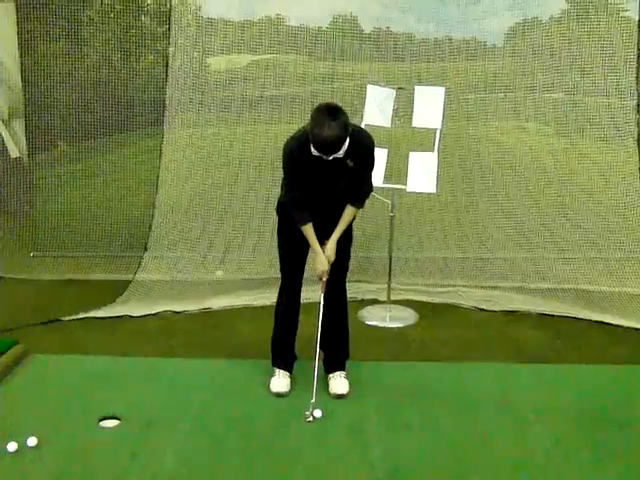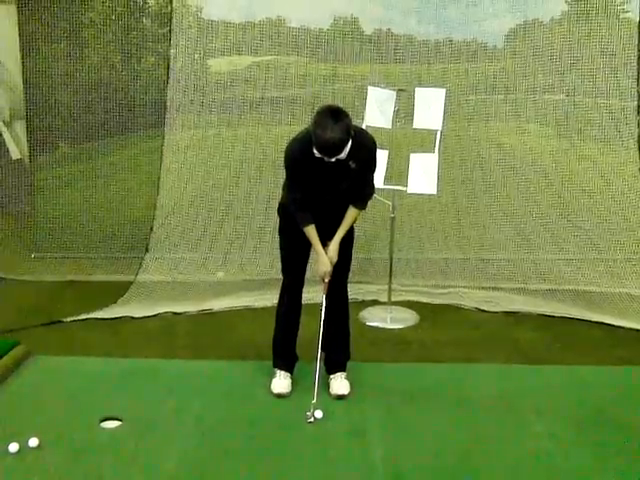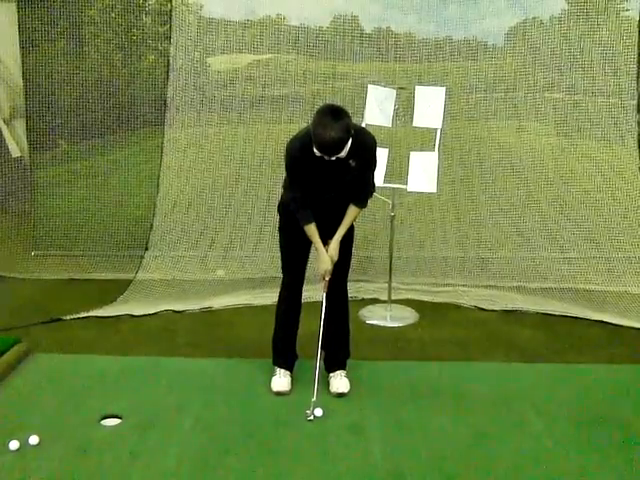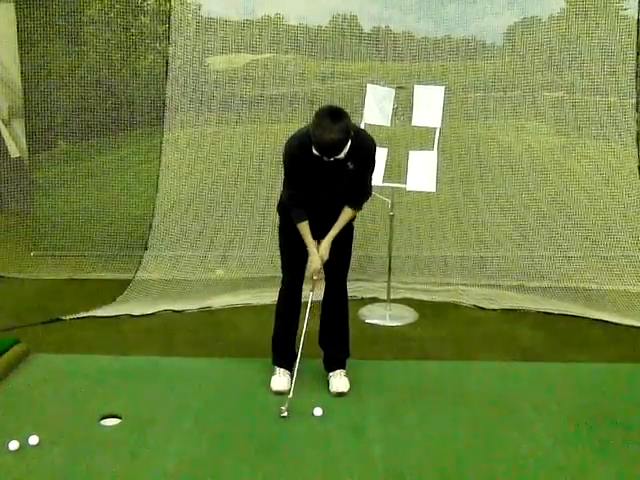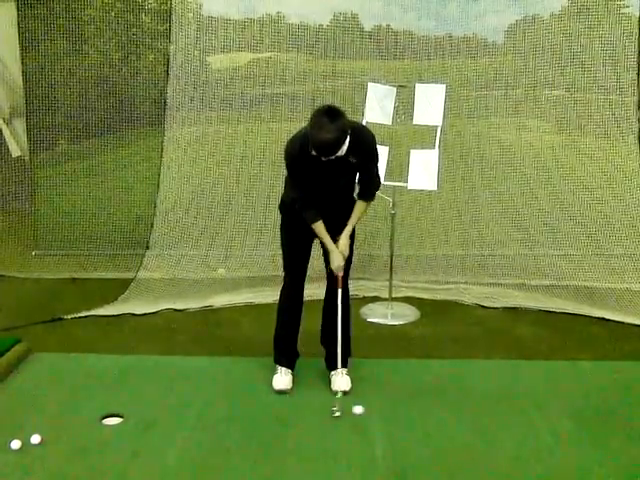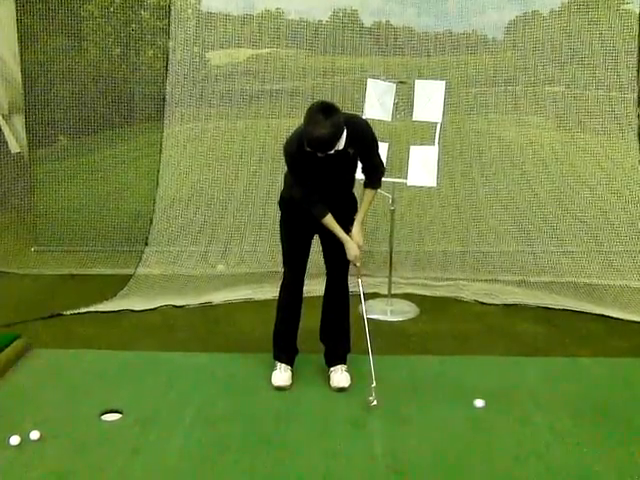
dt=0.5s
person 1, frame 1
left shoulder: (362, 143)
right shoulder: (295, 147)
left elbow: (359, 195)
right elbow: (296, 204)
left wrist: (334, 240)
right wrist: (317, 253)
left hip: (338, 216)
right hip: (296, 216)
left knee: (336, 288)
right knee: (290, 285)
left ankle: (336, 366)
right ankle: (282, 364)
person 1, frame 2
left shoulder: (365, 145)
right shoulder: (297, 148)
left elbow: (361, 197)
right elbow: (300, 206)
left wrist: (337, 241)
right wrist: (320, 253)
left hip: (340, 217)
right hip: (297, 216)
left knee: (337, 288)
right knee: (292, 285)
left ankle: (337, 367)
right ankle: (283, 365)
person 1, frame 3
left shoulder: (365, 143)
right shoulder: (297, 147)
left elbow: (361, 196)
right elbow: (300, 204)
left wrist: (337, 240)
right wrist: (320, 252)
left hip: (340, 215)
right hip: (297, 214)
left knee: (338, 286)
right knee: (292, 283)
left ankle: (337, 365)
right ankle: (282, 364)
person 1, frame 4
left shoulder: (364, 145)
right shoulder: (296, 146)
left elbow: (357, 199)
right elbow: (295, 202)
left wrist: (329, 240)
right wrist: (311, 249)
left hip: (338, 215)
right hip: (297, 215)
left knee: (337, 284)
right knee: (292, 282)
left ankle: (336, 364)
right ankle: (282, 362)
person 1, frame 5
left shoulder: (363, 140)
right shoulder: (296, 147)
left elbow: (368, 190)
right elbow: (305, 205)
left wrist: (346, 235)
right wrist: (330, 249)
left hip: (341, 212)
right hip: (299, 213)
left knee: (339, 283)
right knee: (293, 281)
left ankle: (338, 363)
right ankle: (284, 361)
person 1, frame 6
left shoulder: (359, 130)
right shoulder: (295, 146)
left elbow: (374, 174)
right elbow: (311, 201)
left wrist: (358, 223)
right wrist: (345, 241)
left hip: (340, 205)
right hip: (298, 208)
left knee: (338, 278)
right knee: (293, 277)
left ankle: (337, 359)
right ankle: (283, 358)
